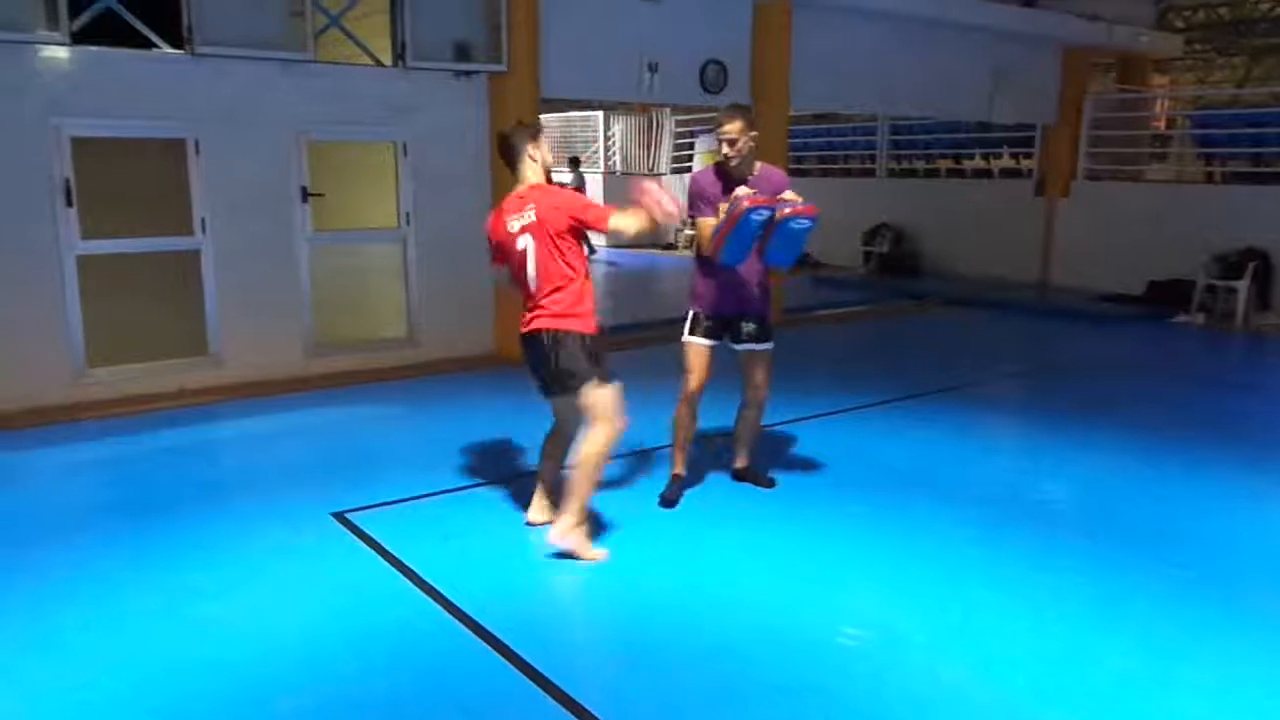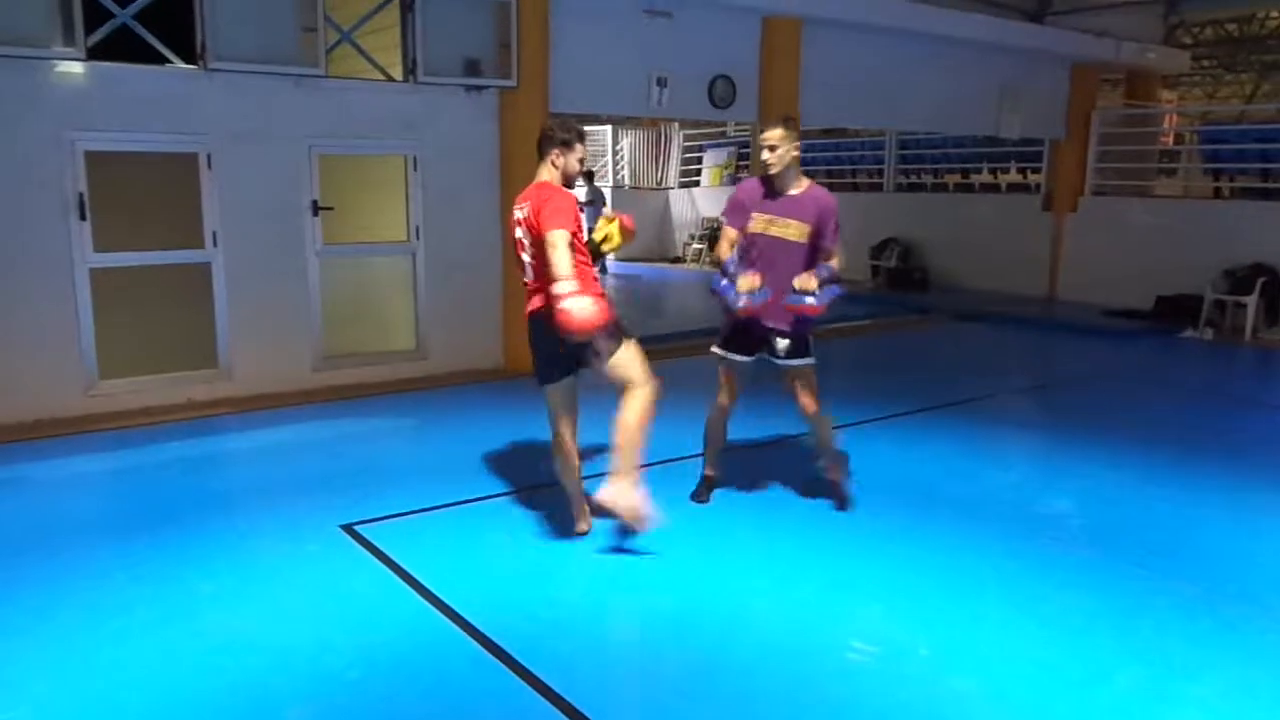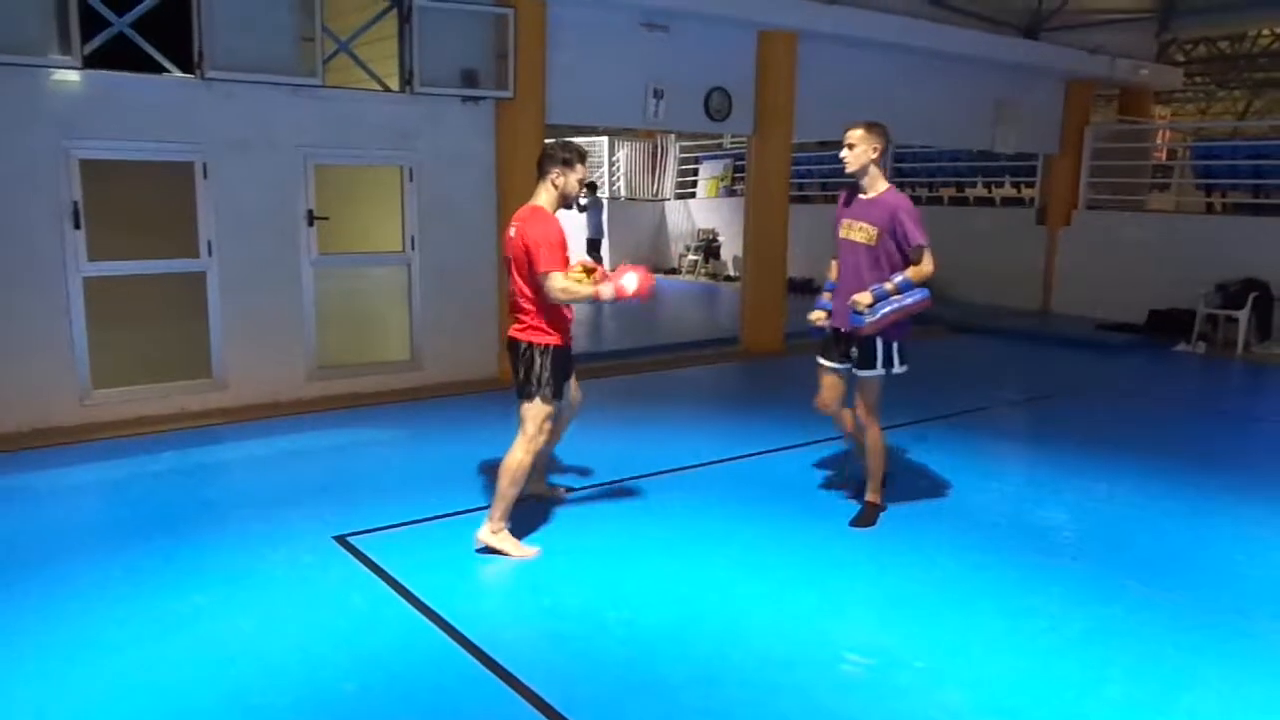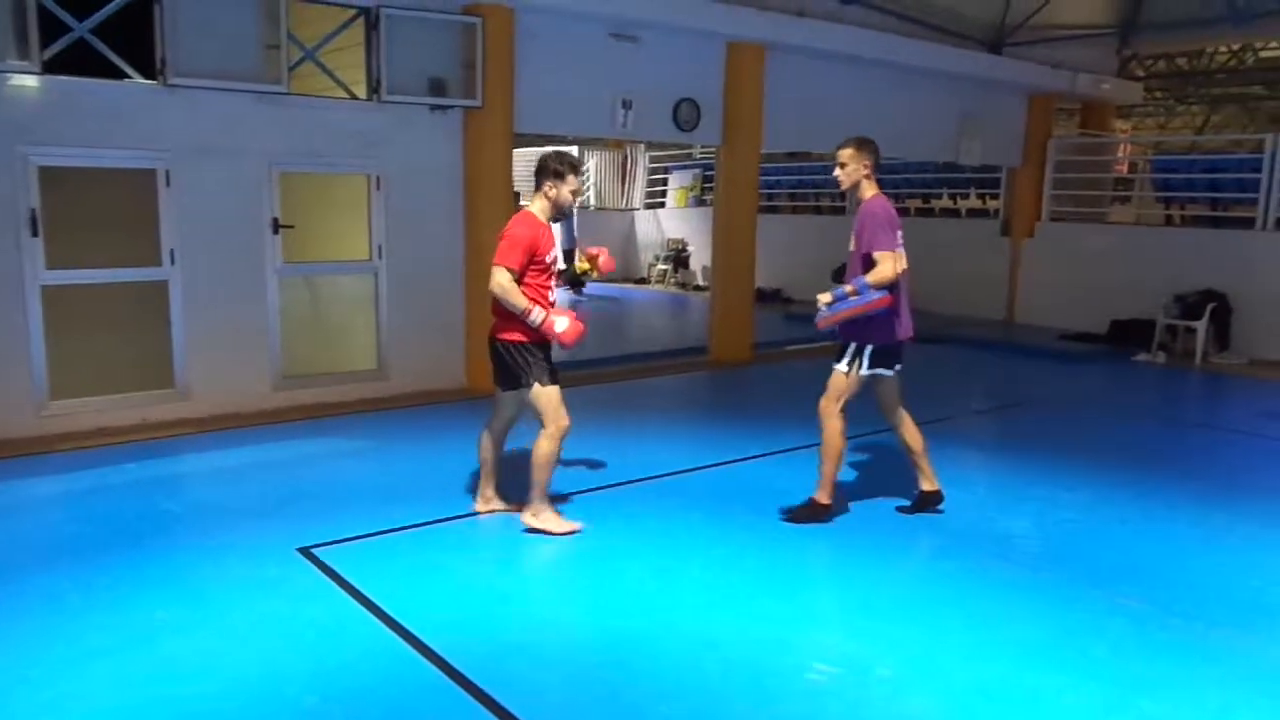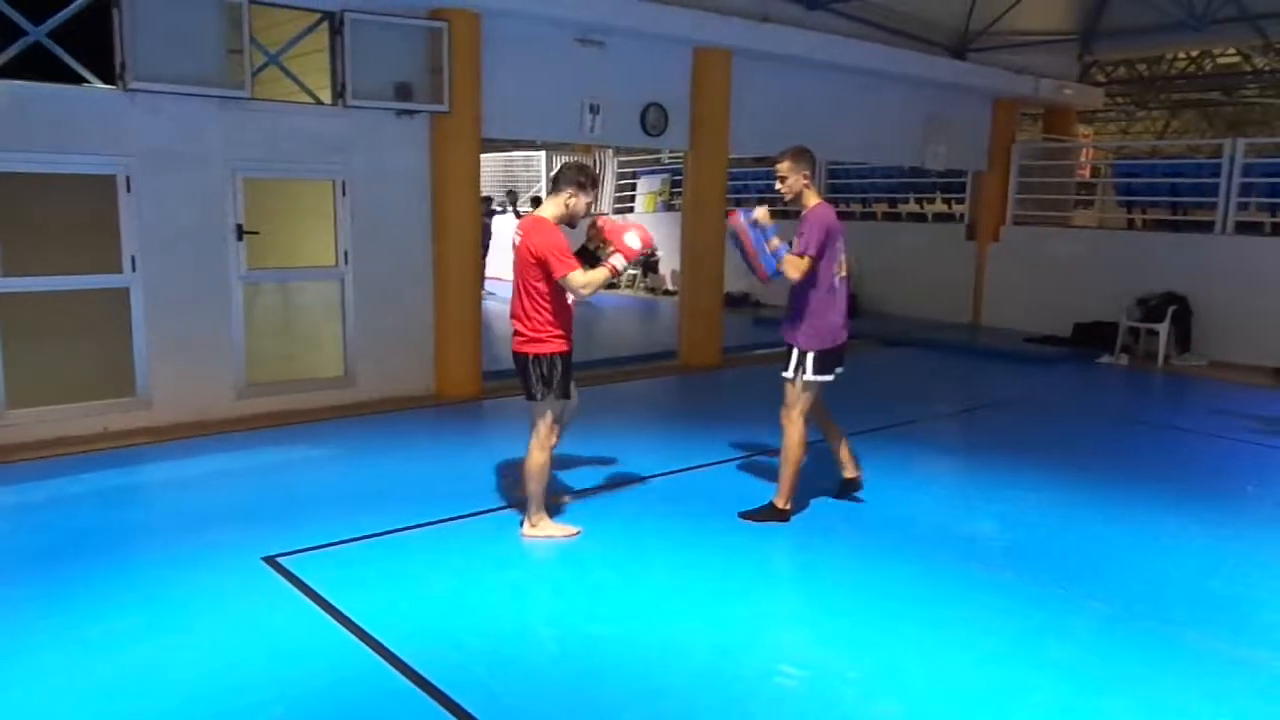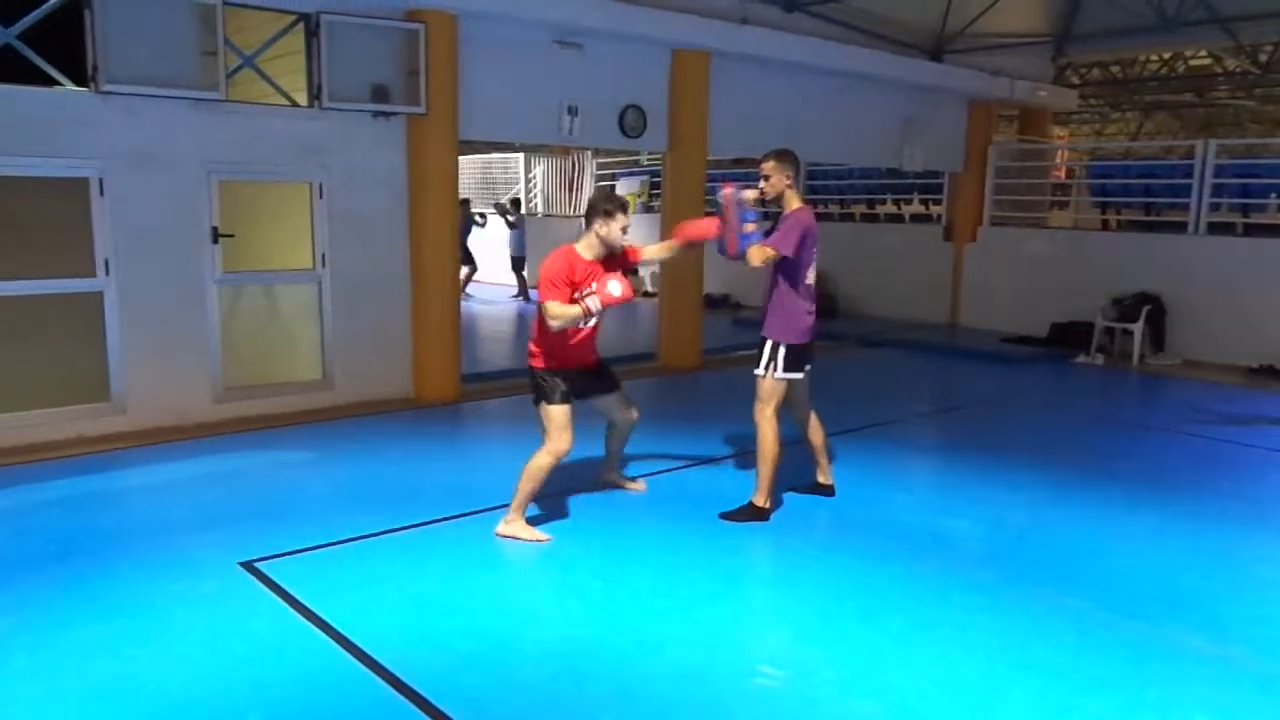
dt=0.5s
person 1, frame 1
left shoulder: (498, 220)
right shoulder: (562, 200)
right elbow: (624, 226)
right wrist: (653, 209)
left hip: (536, 336)
right hip: (570, 331)
left knee: (568, 420)
right knee: (607, 423)
left ankle: (541, 505)
right ankle: (571, 525)
person 1, frame 2
left shoulder: (524, 203)
right shoulder: (557, 199)
right elbow: (559, 248)
right wrist: (571, 293)
left hip: (542, 320)
right hip: (575, 315)
left knee: (563, 420)
right knee: (641, 387)
left ankle: (579, 513)
right ankle: (621, 486)
person 1, frame 3
left shoulder: (525, 217)
right shoulder: (543, 225)
right elbow: (559, 289)
left wrist: (581, 276)
right wrist: (611, 289)
left hip: (539, 340)
right hip: (539, 343)
left knee: (565, 407)
right knee: (533, 434)
left ankle: (534, 482)
right ankle: (495, 527)
person 1, frame 4
left shoulder: (541, 227)
right shoulder: (524, 228)
right elbow: (499, 284)
right wrist: (543, 319)
left hip: (521, 340)
right hip: (519, 341)
left knee: (501, 420)
right knee: (557, 423)
left ankle: (486, 496)
right ankle: (537, 509)
person 1, frame 5
left shoulder: (532, 224)
right shoulder: (547, 235)
right elbow: (581, 286)
right wrist: (620, 258)
left hip: (543, 343)
right hip: (544, 348)
left knee: (556, 420)
right knee: (547, 432)
left ankle: (536, 486)
right ankle: (536, 520)
person 1, frame 6
left shoulder: (611, 256)
right shoulder: (560, 264)
left elbow: (656, 252)
right elbow: (555, 319)
left wrist: (686, 236)
right wrist: (597, 301)
left hip: (587, 361)
right hip: (552, 366)
left knee: (626, 416)
right knee: (558, 445)
left ankle: (613, 472)
right ankle: (512, 520)
person 2, frame 1
left shoulder: (775, 181)
right shoulder: (704, 181)
right elbow: (708, 247)
right wrist: (732, 213)
left hip: (752, 302)
right hip: (708, 301)
left knee: (758, 389)
right knee: (692, 386)
left ankle: (741, 463)
right ankle: (678, 471)
person 2, frame 2
left shoulder: (822, 202)
right shoulder: (747, 191)
left elbow: (833, 260)
right elbow: (725, 249)
left wrist: (816, 276)
right wrist: (738, 277)
left hip: (791, 320)
right hip: (745, 315)
left knee: (810, 407)
right knee: (723, 401)
left ankle: (835, 472)
right ankle: (709, 472)
person 2, frame 3
left shoulder: (896, 205)
right shoulder: (847, 199)
left elbow: (925, 267)
left wrist: (876, 294)
right wrist: (825, 303)
left hip: (876, 327)
right hip: (844, 322)
left knee: (864, 411)
right knee: (828, 403)
left ankle: (873, 497)
right ankle: (876, 468)
person 2, frame 4
left shoulder: (874, 211)
right shoulder: (878, 208)
left elbow: (887, 271)
left wrist: (838, 294)
right wrist: (846, 297)
left hip: (872, 331)
right hip: (883, 329)
left knee: (830, 406)
right knee: (893, 409)
left ankle: (823, 499)
right ankle: (929, 488)
person 2, frame 5
left shoulder: (817, 219)
right shoulder: (819, 216)
left elbow: (794, 272)
left wrist: (769, 230)
left hip: (813, 335)
right hip: (826, 331)
left knee: (792, 415)
right knee: (814, 408)
left ankle: (782, 503)
right ankle: (850, 472)
person 2, frame 6
left shoulder: (799, 220)
right shoulder: (789, 219)
left elbow: (757, 258)
right elbow: (756, 256)
left hip: (785, 331)
right hip: (793, 329)
left knee: (764, 412)
right knee: (801, 406)
left ankle: (761, 502)
right ankle: (824, 479)
